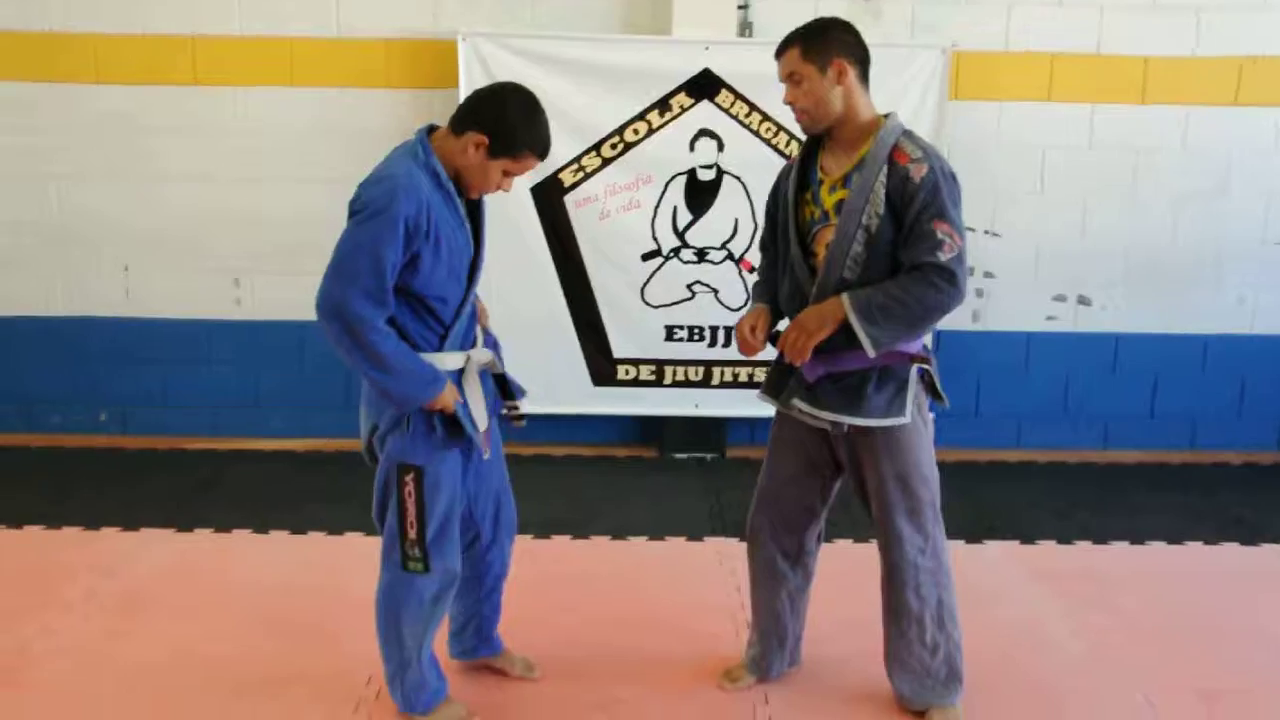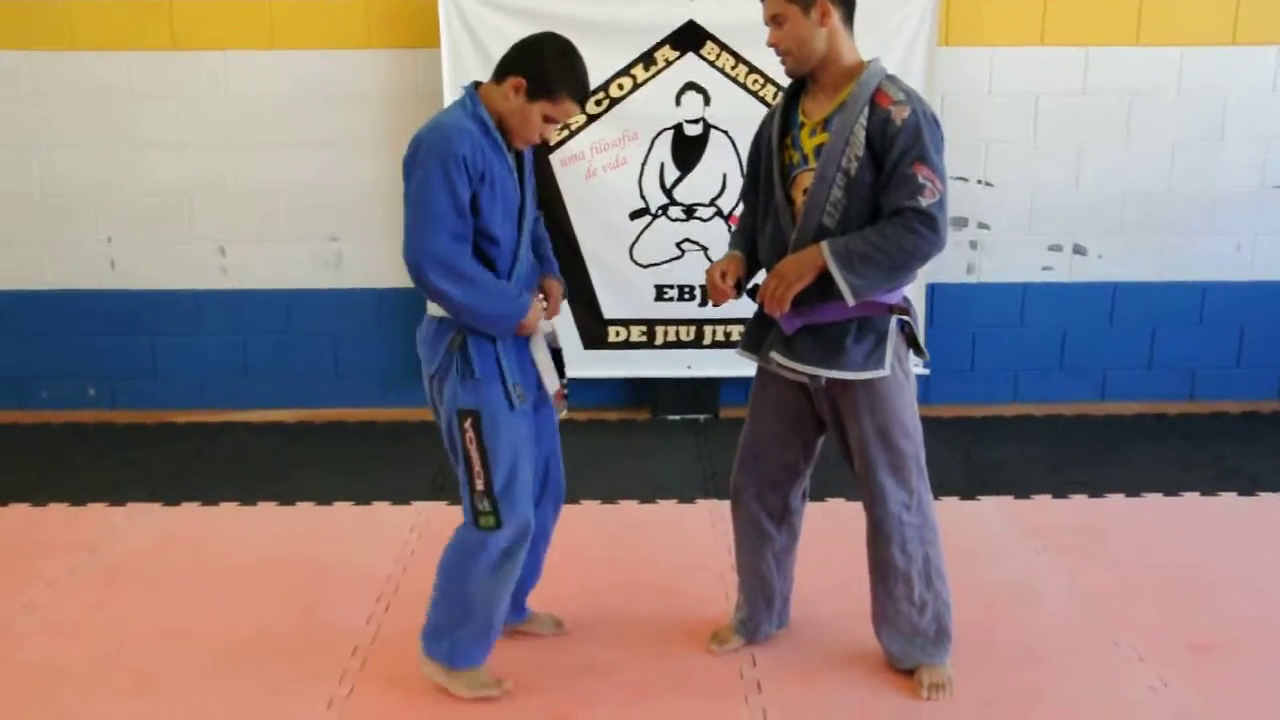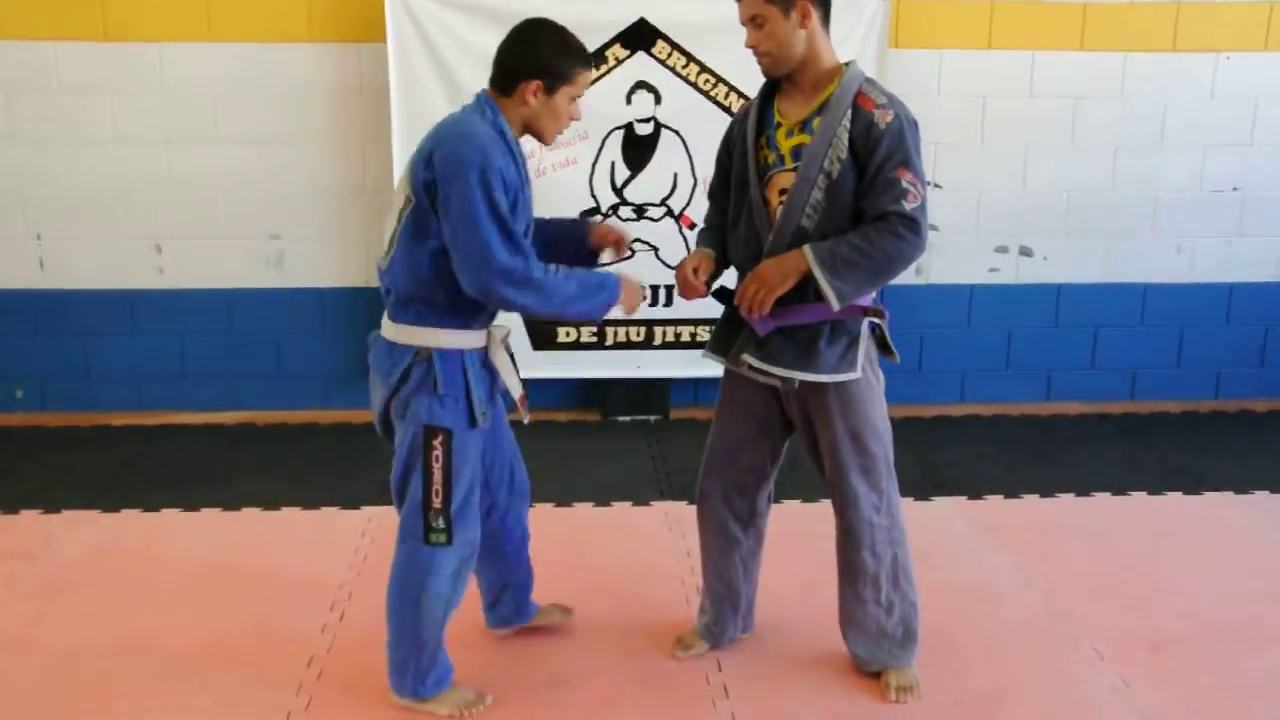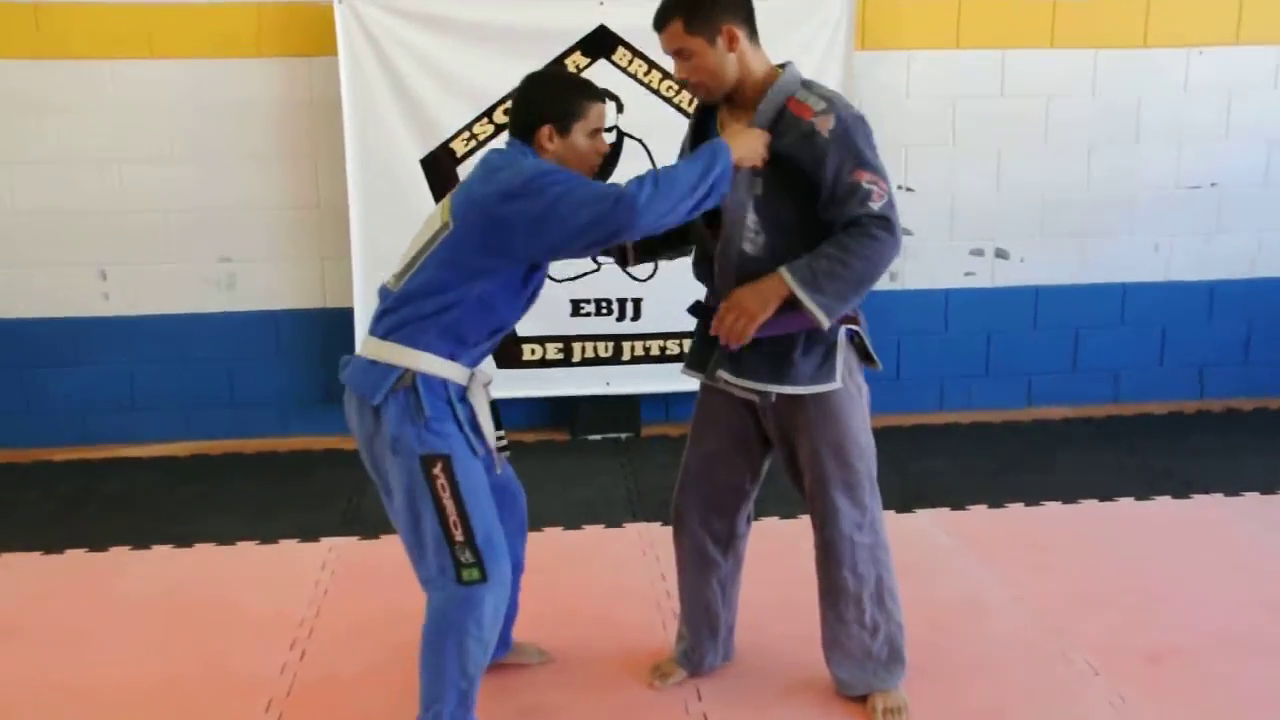
dt=1s
person 1, frame 1
left shoulder: (914, 167)
right shoulder: (799, 171)
left elbow: (942, 281)
left wrist: (839, 312)
right wrist: (764, 309)
left hip: (884, 390)
right hip: (807, 384)
left knee: (909, 546)
right knee: (775, 529)
right ankle: (770, 654)
person 1, frame 2
left shoulder: (896, 113)
right shoulder: (781, 118)
left elbow: (921, 227)
left wrist: (820, 258)
right wrist: (738, 256)
left hip: (864, 339)
right hip: (787, 334)
left knee: (895, 500)
right knee: (759, 486)
left ankle: (919, 643)
right ankle: (759, 613)
person 1, frame 3
left shoulder: (876, 116)
right shoulder: (752, 119)
left elbow: (903, 230)
right elbow: (724, 206)
left wrist: (801, 262)
right wrist: (708, 253)
left hip: (835, 342)
right hip: (755, 336)
left knee: (864, 503)
right knee: (725, 489)
left ankle: (886, 646)
right ankle: (722, 618)
person 1, frame 4
left shoulder: (823, 122)
right shoulder: (707, 125)
left elbow: (874, 233)
left wrist: (776, 288)
left hip: (811, 355)
right hip: (732, 353)
left knee: (845, 519)
right knee: (702, 510)
right ankle: (702, 646)
person 2, frame 1
left shoulder: (448, 175)
right shoulder: (398, 193)
right elbow: (343, 305)
left wrist: (468, 310)
right wrist: (423, 386)
left hip: (465, 385)
right hip: (417, 402)
left knee: (490, 526)
right knee: (425, 558)
left ankle: (476, 643)
person 2, frame 2
left shoulder: (511, 141)
right shoulder: (449, 142)
right elbow: (433, 259)
left wrist: (547, 274)
right wrist: (514, 311)
left hip: (521, 344)
right hip: (473, 352)
left knee: (540, 492)
right knee: (502, 515)
left ankle: (506, 609)
right ankle: (452, 651)
person 2, frame 3
left shoulder: (484, 139)
right shoulder: (471, 148)
right elbow: (493, 271)
left wrist: (581, 236)
right wrist: (604, 292)
left hip: (462, 355)
right hip: (432, 363)
left knee: (503, 491)
right knee: (440, 530)
left ankle: (511, 607)
person 2, frame 4
left shoulder: (510, 183)
right shoulder: (523, 186)
left elbow: (595, 219)
right elbow: (629, 210)
right wrist: (725, 154)
left hip: (428, 387)
right hip: (407, 395)
left knee: (500, 511)
right knee: (473, 572)
left ankle: (485, 642)
